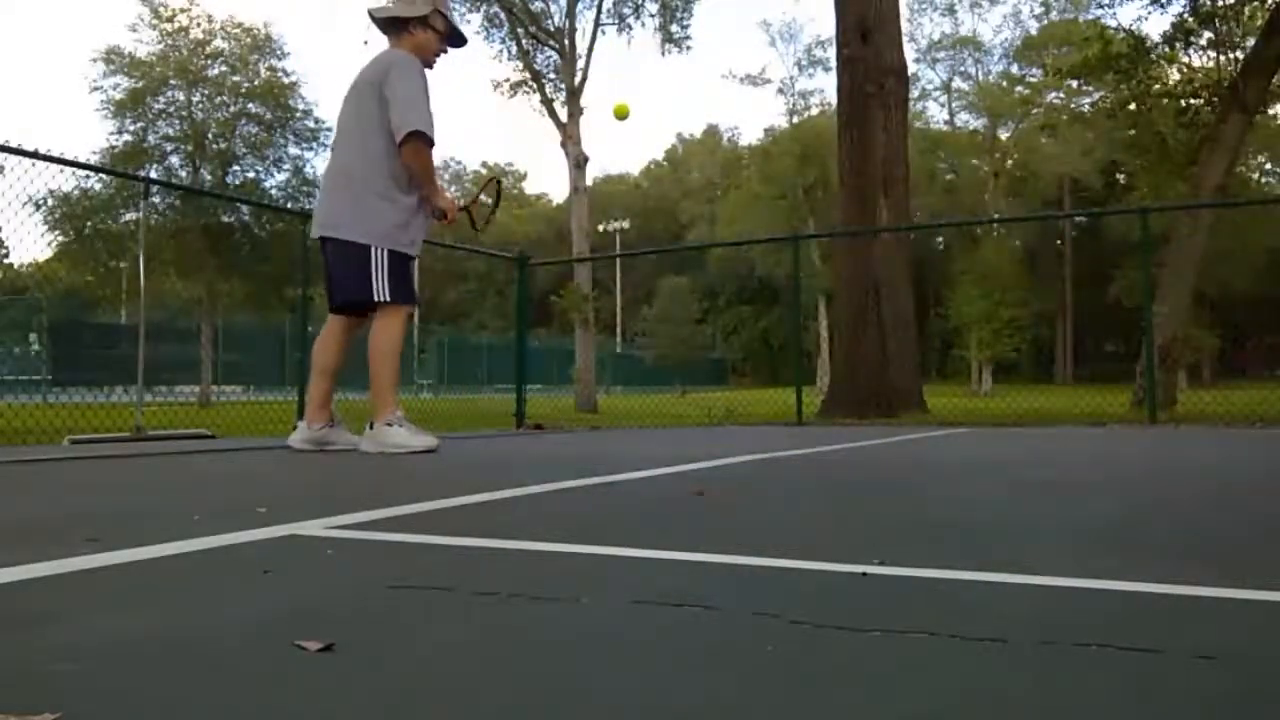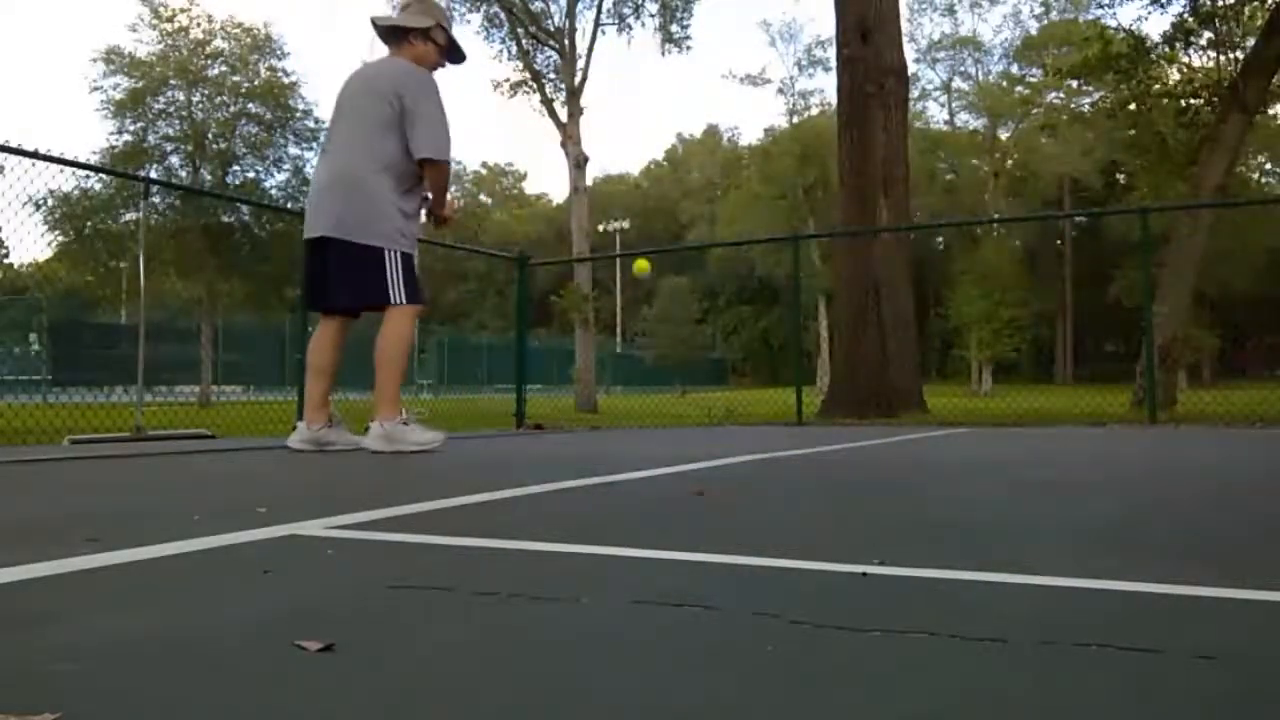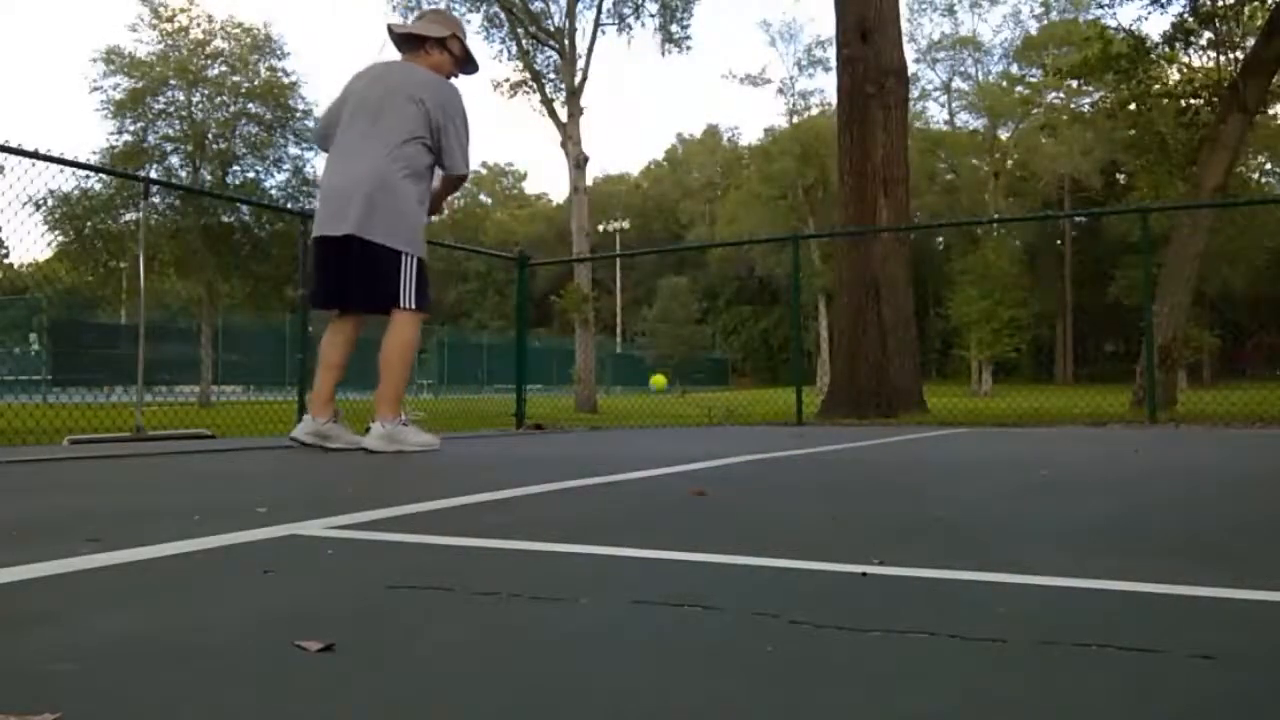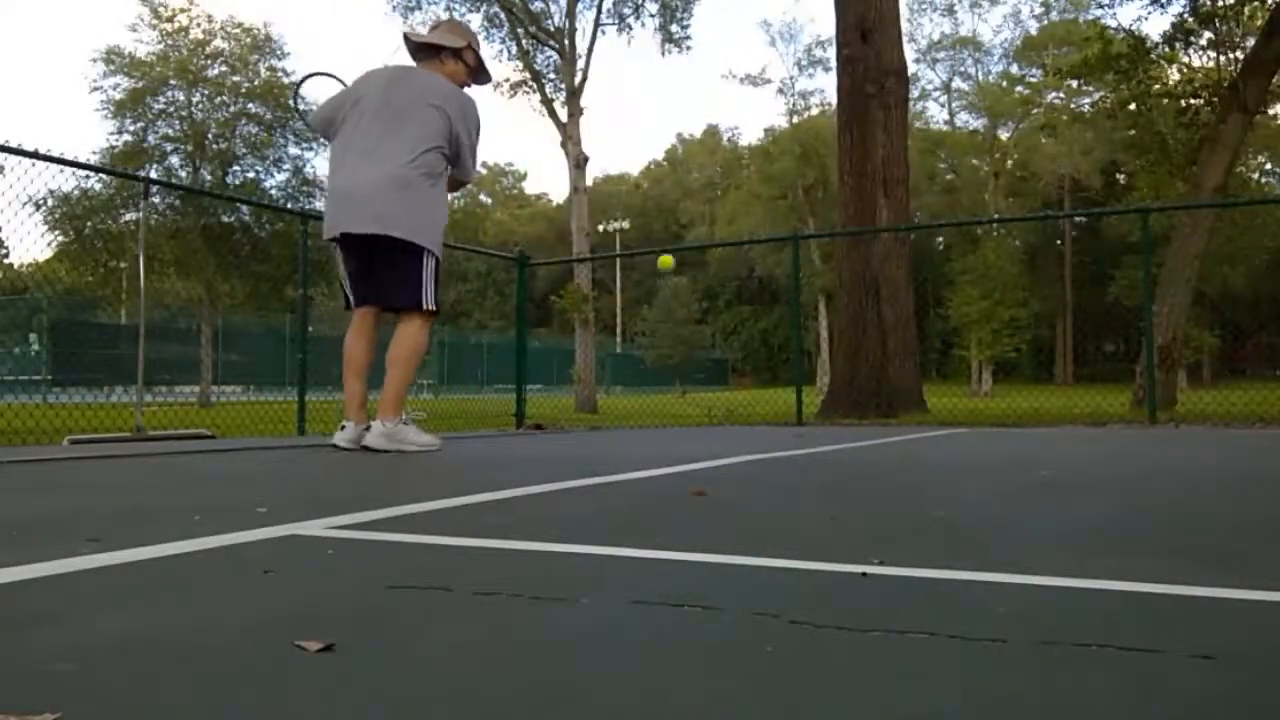
dt=0.2s
person 1, frame 1
left shoulder: (375, 70)
right shoulder: (403, 66)
right elbow: (412, 137)
left wrist: (420, 195)
right wrist: (434, 195)
left hip: (344, 213)
right hip: (371, 215)
left knee: (347, 314)
right knee: (393, 309)
left ankle: (316, 421)
right ankle: (384, 421)
person 1, frame 2
left shoulder: (361, 77)
right shoulder: (416, 80)
right elbow: (432, 157)
left wrist: (412, 195)
right wrist: (439, 203)
left hip: (327, 211)
right hip: (372, 215)
left knee: (334, 316)
right knee: (402, 308)
left ankle: (314, 422)
right ankle: (387, 421)
person 1, frame 3
left shoulder: (365, 77)
right shoulder: (442, 93)
left elbow: (324, 135)
right elbow: (458, 172)
right wrist: (437, 196)
left hip: (335, 209)
right hip: (387, 213)
left knee: (344, 313)
right knee: (407, 312)
left ankle: (318, 416)
right ankle: (387, 422)
person 1, frame 4
left shoulder: (374, 79)
right shoulder: (459, 103)
left elbow: (320, 121)
right elbow: (462, 176)
left hip: (349, 208)
right hip: (407, 215)
left knee: (365, 312)
right knee: (416, 315)
left ankle: (353, 420)
right ankle: (389, 420)
